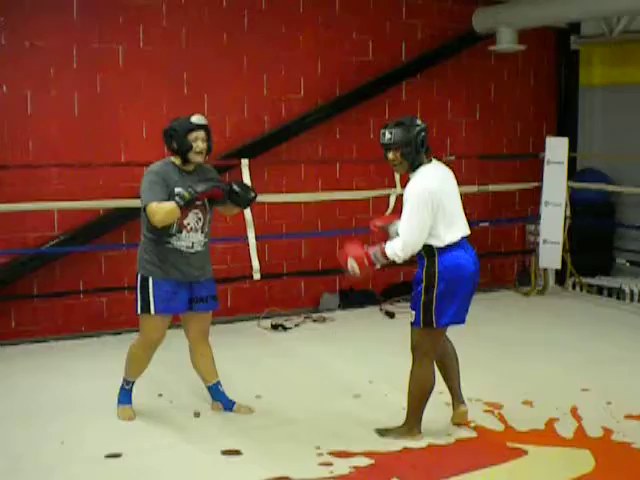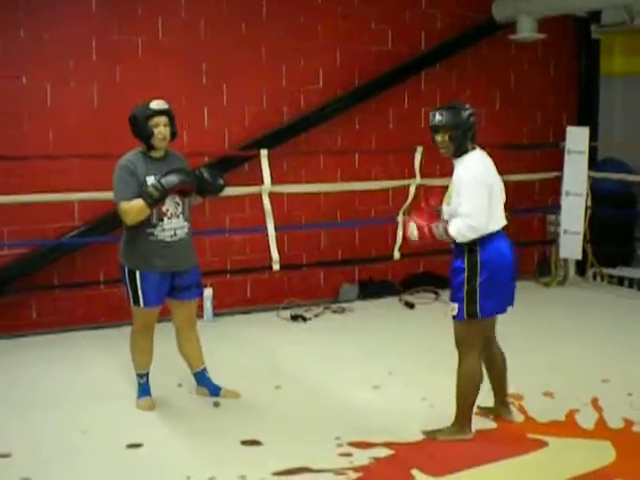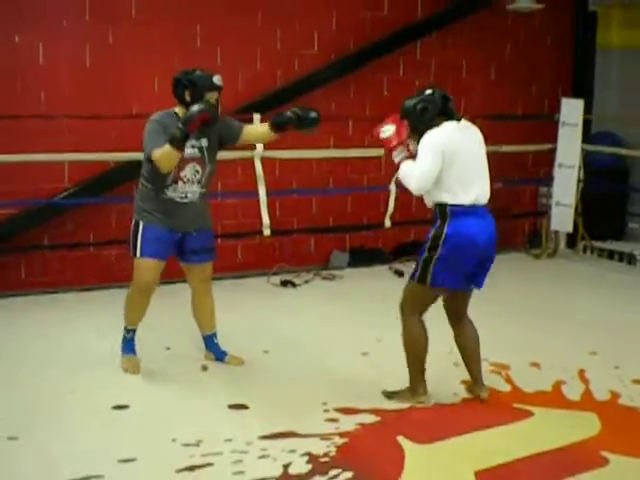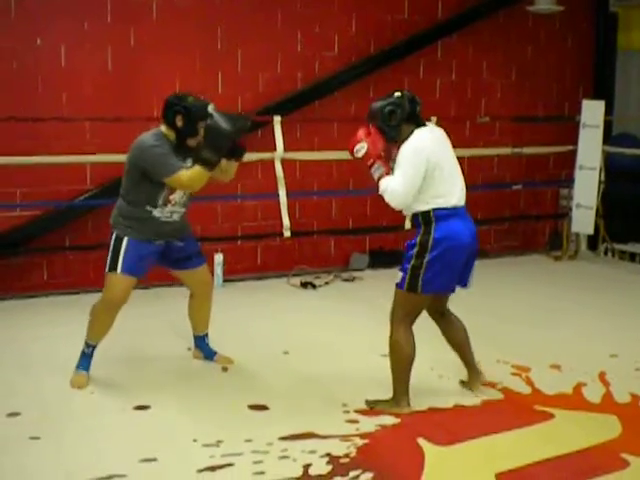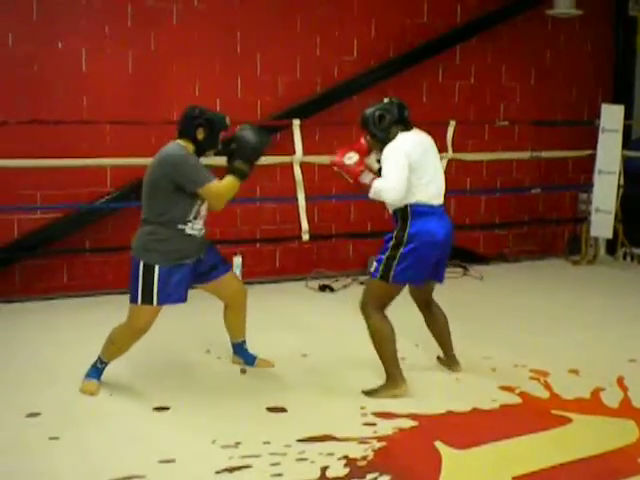
dt=1s
person 1, frame 1
left shoulder: (421, 185)
right shoulder: (441, 171)
left elbow: (410, 243)
left wrist: (369, 256)
right wrist: (396, 226)
left hip: (442, 267)
right hip: (463, 258)
left knee: (421, 352)
right knee: (436, 335)
left ankle: (411, 426)
right ankle: (458, 402)
person 1, frame 2
left shoulder: (470, 170)
right shoulder: (477, 161)
left elbow: (472, 226)
left wrist: (432, 228)
right wrist: (446, 211)
left hip: (480, 258)
right hip: (495, 252)
left knee: (468, 346)
right knee: (485, 338)
left ankle: (462, 426)
right ankle: (502, 406)
person 1, frame 3
left shoulder: (437, 137)
right shoulder: (471, 131)
left elbow: (418, 184)
left wrist: (399, 151)
right wrist: (412, 144)
left hip: (455, 230)
right hip: (484, 227)
left knee: (410, 310)
right knee: (457, 313)
left ankle: (418, 388)
right ankle: (479, 385)
person 1, frame 4
left shoulder: (415, 146)
right shoulder: (433, 133)
left elbow: (397, 197)
left wrist: (374, 159)
right wrist: (379, 154)
left hip: (438, 235)
right hip: (462, 229)
left knee: (401, 320)
right knee: (438, 309)
left ankle: (400, 400)
right ankle: (473, 374)
person 1, frame 5
left shoulder: (396, 147)
right shoulder: (422, 139)
left elbow: (392, 193)
left wrist: (358, 174)
right wrist: (367, 164)
left hip: (415, 230)
right hip: (440, 226)
left knee: (371, 306)
right knee: (423, 298)
left ankle: (395, 381)
right ankle: (450, 356)
person 2, frame 1
left shoulder: (206, 173)
right shoulder: (158, 173)
left elbow: (225, 207)
right elbow: (157, 216)
left wrist: (239, 196)
right wrist: (192, 193)
left hip: (198, 271)
right hip: (160, 271)
left knee: (200, 336)
right knee: (151, 337)
left ankle: (219, 397)
right ankle: (125, 392)
person 2, frame 2
left shoulder: (178, 160)
right shoulder: (129, 165)
right elbow: (128, 215)
left wrist: (204, 188)
right wrist: (160, 189)
left hip: (183, 259)
right hip: (145, 262)
left knee: (187, 322)
right knee: (144, 325)
left ankle: (204, 382)
right ankle: (143, 386)
person 2, frame 3
left shoulder: (216, 124)
right shoulder: (159, 123)
left elbow: (254, 133)
right elbow: (162, 163)
left wrist: (286, 121)
right wrist: (184, 130)
left hip: (194, 220)
right hip: (154, 217)
left knee: (202, 282)
right knee: (144, 282)
left ankle: (212, 347)
right ankle: (129, 343)
person 2, frame 4
left shoulder: (191, 143)
right shoulder: (149, 147)
left elbow: (225, 175)
right elbow: (189, 183)
left wrist: (233, 148)
right wrist: (212, 149)
left hip: (174, 231)
right hip: (134, 232)
left knee: (204, 285)
right knee: (113, 298)
left ankle: (202, 347)
right ankle: (84, 359)
person 2, frame 5
left shoulder: (188, 158)
right shoulder: (176, 159)
left elbow: (215, 201)
right elbow: (219, 195)
left wrist: (235, 162)
right wrist: (245, 163)
left hip: (195, 249)
right hip: (160, 256)
left knee: (237, 293)
right knee: (138, 325)
left ankle: (241, 353)
right ankle: (96, 368)
